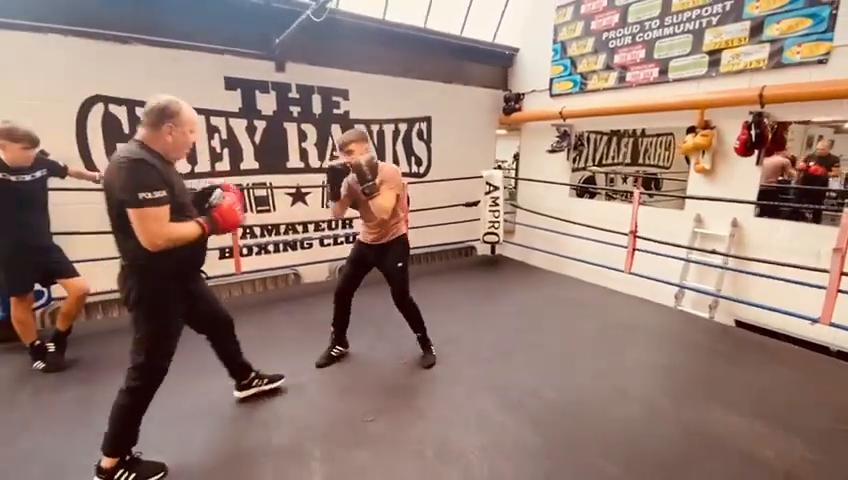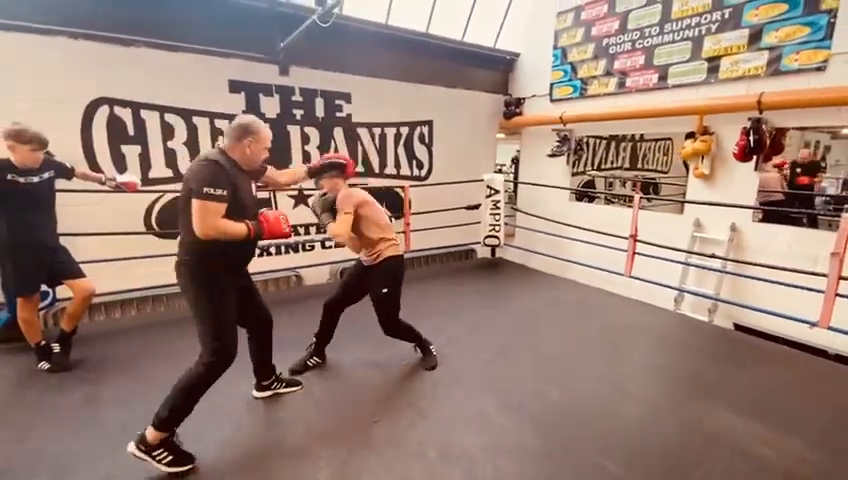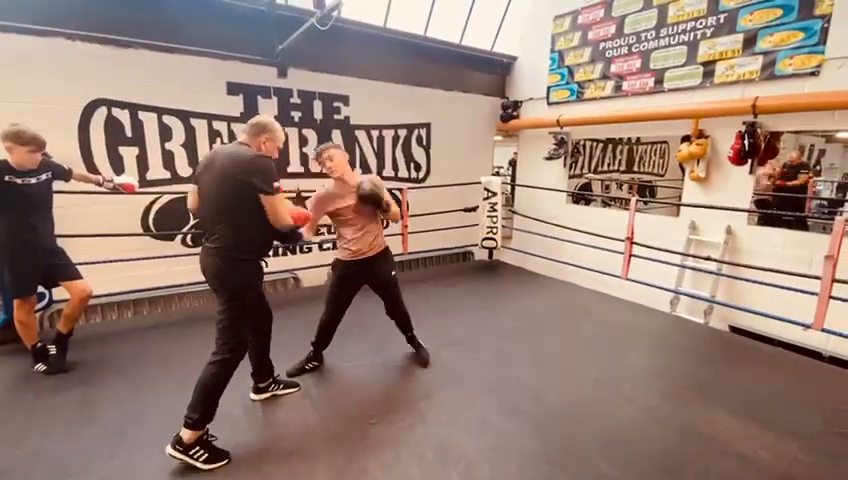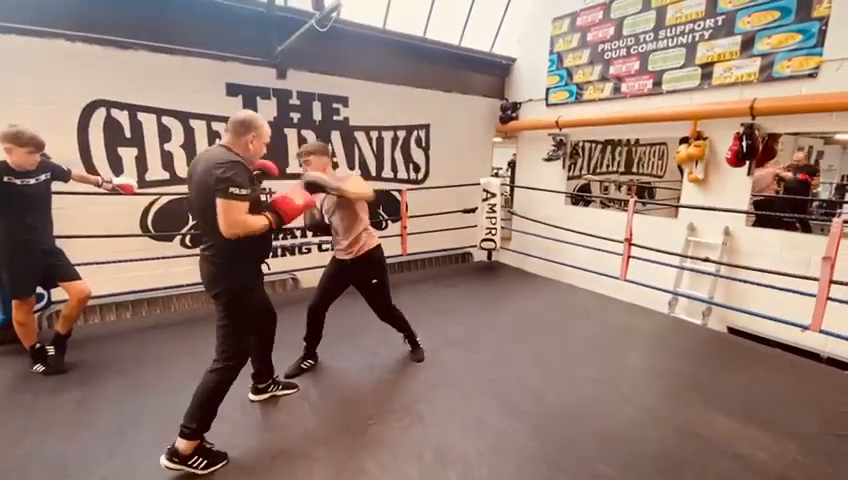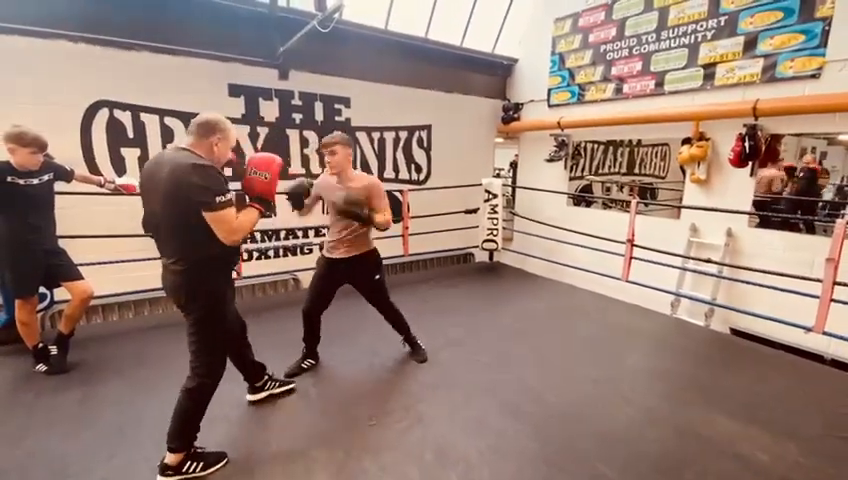
dt=0.3s
person 1, frame 1
left shoulder: (153, 160)
right shoulder: (136, 167)
right elbow: (155, 237)
left wrist: (203, 203)
right wrist: (210, 222)
left hip: (181, 276)
right hip: (154, 285)
left knee: (220, 325)
right knee: (148, 371)
left ankle: (246, 379)
person 1, frame 2
left shoulder: (237, 167)
right shoulder: (212, 169)
left elbow: (279, 178)
right elbow: (206, 227)
left wrist: (321, 167)
right wrist: (257, 227)
left hip: (230, 269)
right hip: (205, 274)
left knee: (260, 321)
right knee: (218, 355)
left ankle: (266, 380)
right ankle: (155, 437)
person 1, frame 3
left shoulder: (214, 158)
right shoulder: (257, 163)
left elbow: (194, 205)
right elbow: (280, 219)
right wrist: (295, 216)
left hip: (221, 256)
right hip: (236, 263)
left knee: (260, 318)
right knee: (230, 347)
left ankle: (263, 381)
right ankle: (189, 437)
person 1, frame 4
left shoulder: (207, 159)
right shoulder: (231, 168)
right elbow: (233, 226)
left wrist: (255, 176)
right wrist: (276, 215)
left hip: (231, 266)
right hip: (232, 270)
left knee: (264, 320)
right knee: (231, 355)
left ankle: (263, 382)
right ankle: (184, 447)
person 1, frame 5
left shoulder: (157, 164)
right shoulder: (200, 173)
right elbow: (232, 233)
left wrist: (228, 184)
right wrist: (259, 202)
left hip: (184, 271)
right hip: (203, 280)
left knee: (233, 329)
right knee: (206, 369)
left ankle: (258, 382)
person 2, frame 1
left shoulder: (41, 164)
left elbow: (71, 171)
left wrist: (99, 177)
left hip: (44, 245)
left knee: (80, 289)
right knee: (21, 301)
left ankle: (56, 342)
right ankle: (37, 351)
person 2, frame 2
left shoulder: (50, 166)
left elbow: (78, 172)
left wrist: (108, 180)
left hip: (51, 246)
left knee: (86, 290)
right knee: (27, 302)
left ankle: (62, 343)
right ankle: (43, 352)
person 2, frame 3
left shoulder: (47, 167)
left elbow: (75, 174)
left wrist: (105, 182)
left hip: (48, 247)
left knee: (83, 291)
right knee: (24, 303)
left ankle: (58, 345)
right ankle: (39, 354)
person 2, frame 4
left shoulder: (46, 167)
left elbow: (74, 175)
left wrist: (103, 182)
left hip: (47, 248)
left knee: (82, 292)
right knee: (23, 304)
left ankle: (57, 345)
right ankle: (37, 355)
person 2, frame 5
left shoulder: (49, 168)
left elbow: (76, 175)
left wrist: (105, 182)
left hip: (49, 247)
left knee: (84, 292)
right knee: (26, 303)
left ankle: (60, 344)
right ankle: (41, 354)
person 3, frame 1
left shoulder: (389, 172)
right shoulder: (351, 178)
left elbow: (383, 212)
right elbow: (337, 214)
left wrist: (368, 183)
right wrist: (334, 184)
left hip: (393, 242)
right hip: (365, 243)
left knee: (401, 297)
right knee: (342, 291)
left ankle: (426, 345)
right ankle: (338, 343)
person 3, frame 2
left shoulder: (348, 196)
right shoulder: (351, 199)
left elbow: (340, 235)
right elbow: (357, 244)
left wrist: (323, 214)
left hip: (387, 262)
right hip: (368, 263)
left knee: (389, 323)
right knee: (332, 305)
left ankle: (424, 346)
right ankle: (317, 352)
person 3, frame 3
left shoulder: (370, 182)
right shoulder: (324, 196)
left elbow: (396, 216)
right elbow: (307, 231)
left wrist: (380, 202)
left hip: (378, 256)
right hip: (347, 261)
left knee: (395, 307)
right knee: (331, 316)
left ankle: (414, 342)
right ankle: (315, 356)
person 3, frame 4
left shoulder: (344, 178)
right shoulder: (321, 194)
left elbow: (367, 194)
left wrist: (327, 185)
right wrist: (316, 223)
left hip: (367, 256)
right hip: (342, 258)
left knee: (384, 309)
right knee: (315, 307)
left ankle: (411, 338)
right ankle: (309, 355)
person 3, frame 5
left shoulder: (369, 183)
right shoulder: (324, 181)
left elbow: (386, 222)
right elbow: (303, 211)
left wrist: (362, 214)
right wrist: (299, 198)
left hip: (362, 256)
right hip: (331, 258)
left knee: (384, 306)
right knee: (310, 309)
left ankle: (410, 340)
right ankle: (310, 354)
